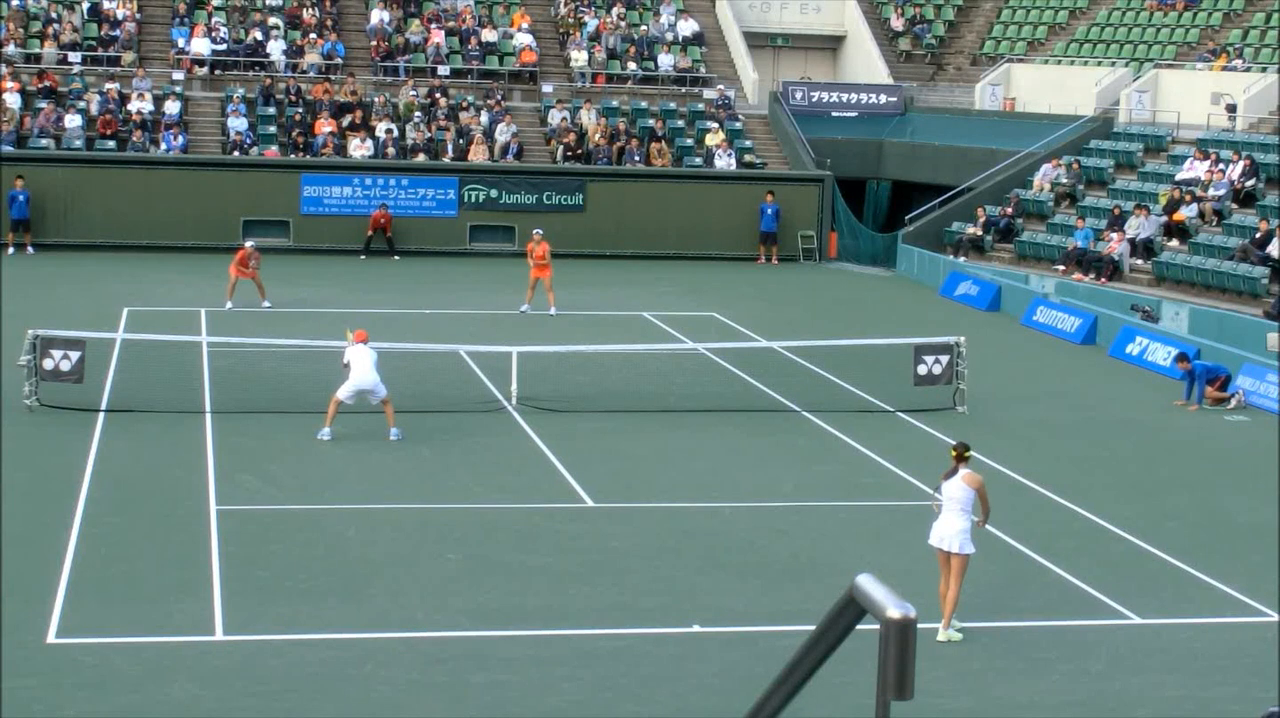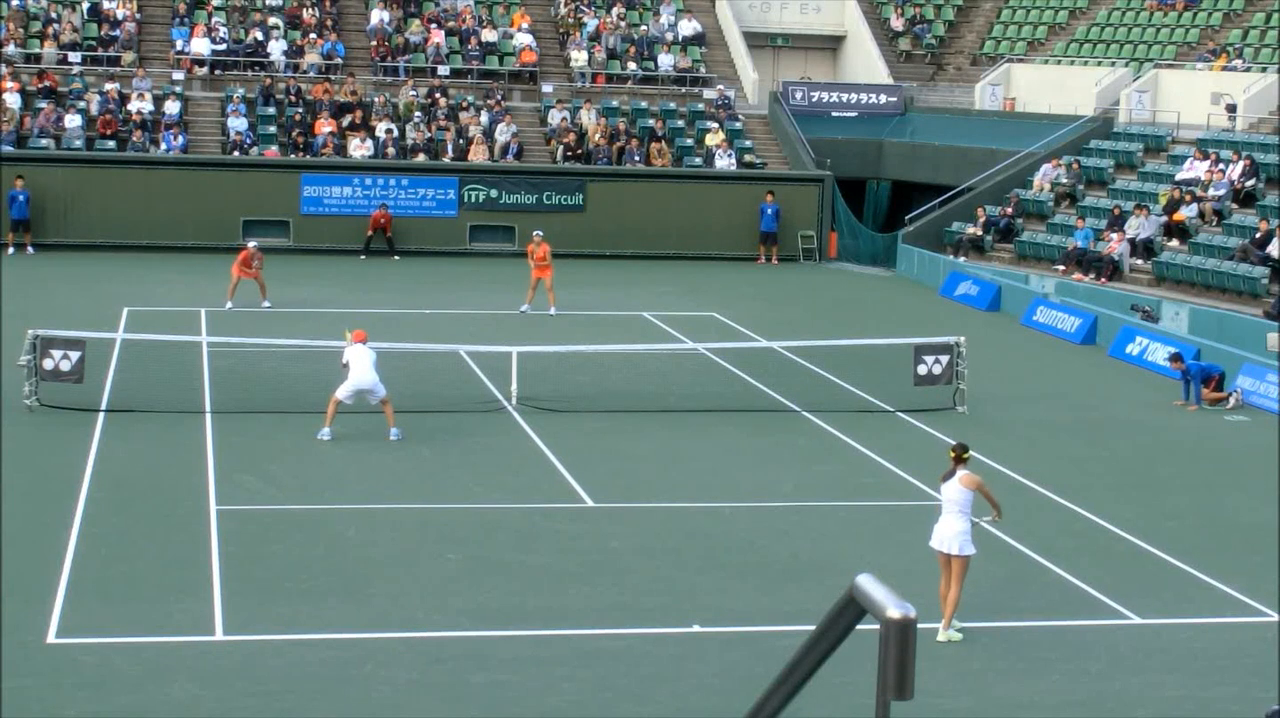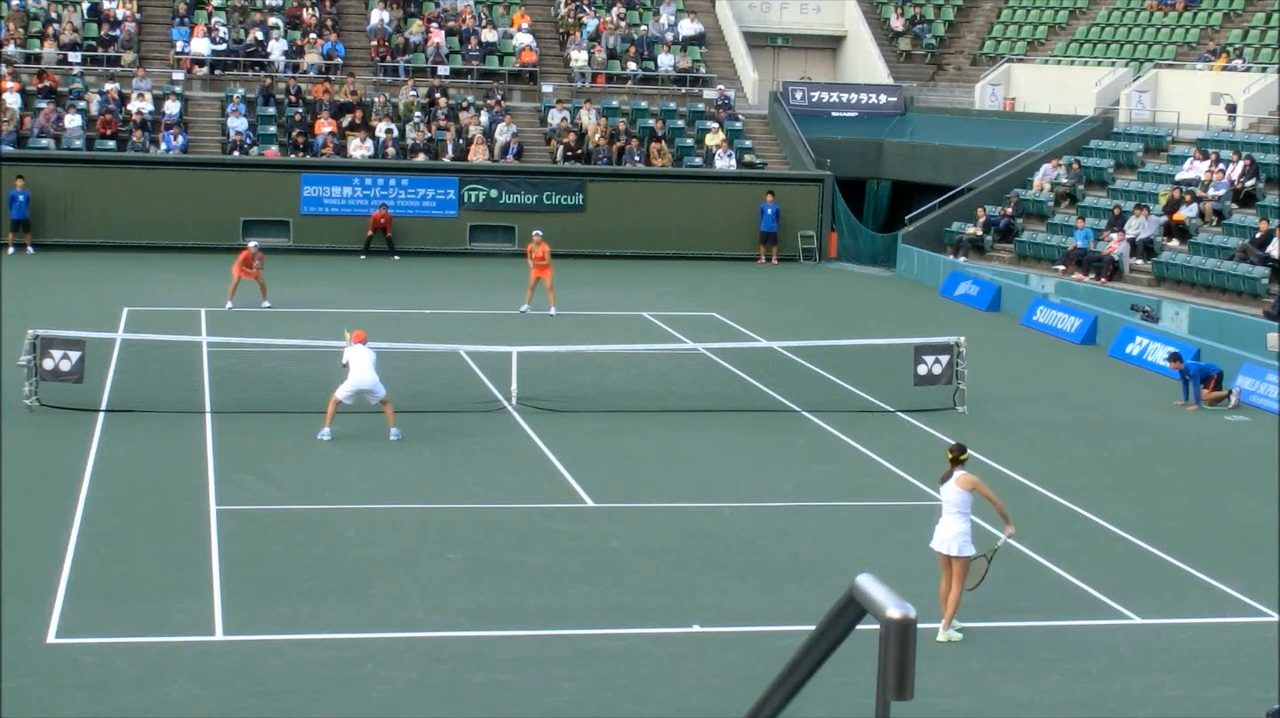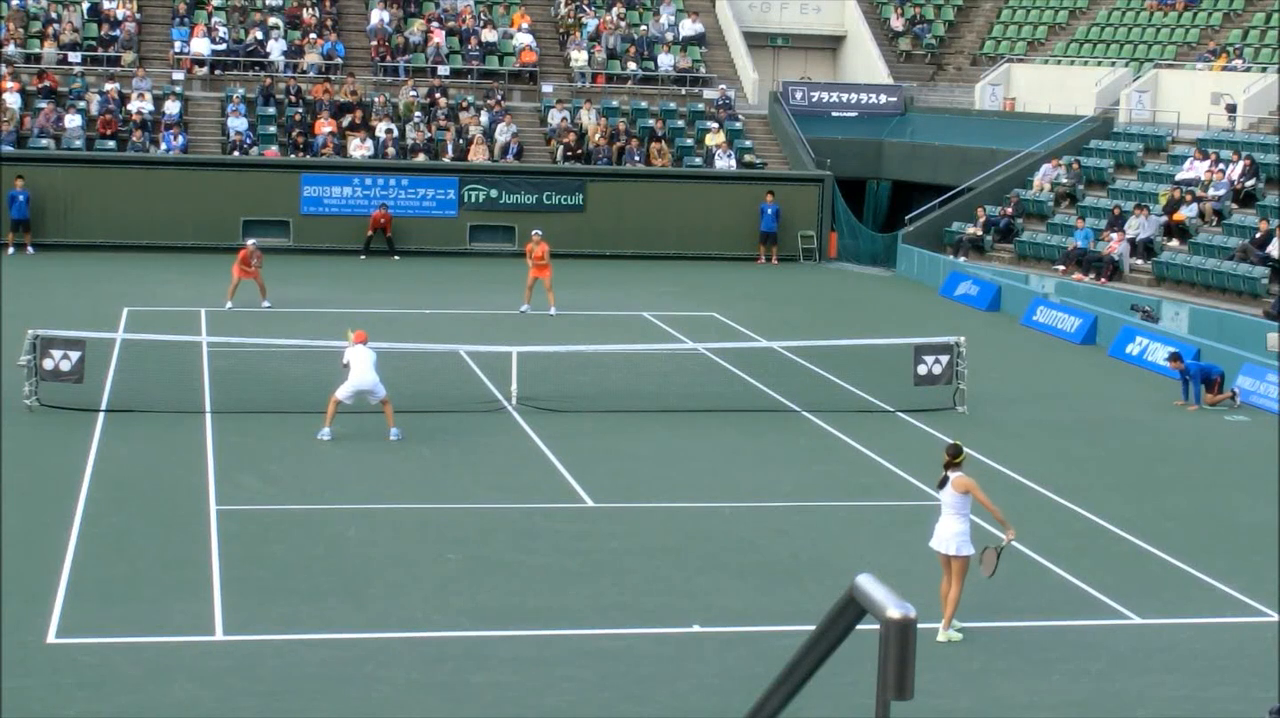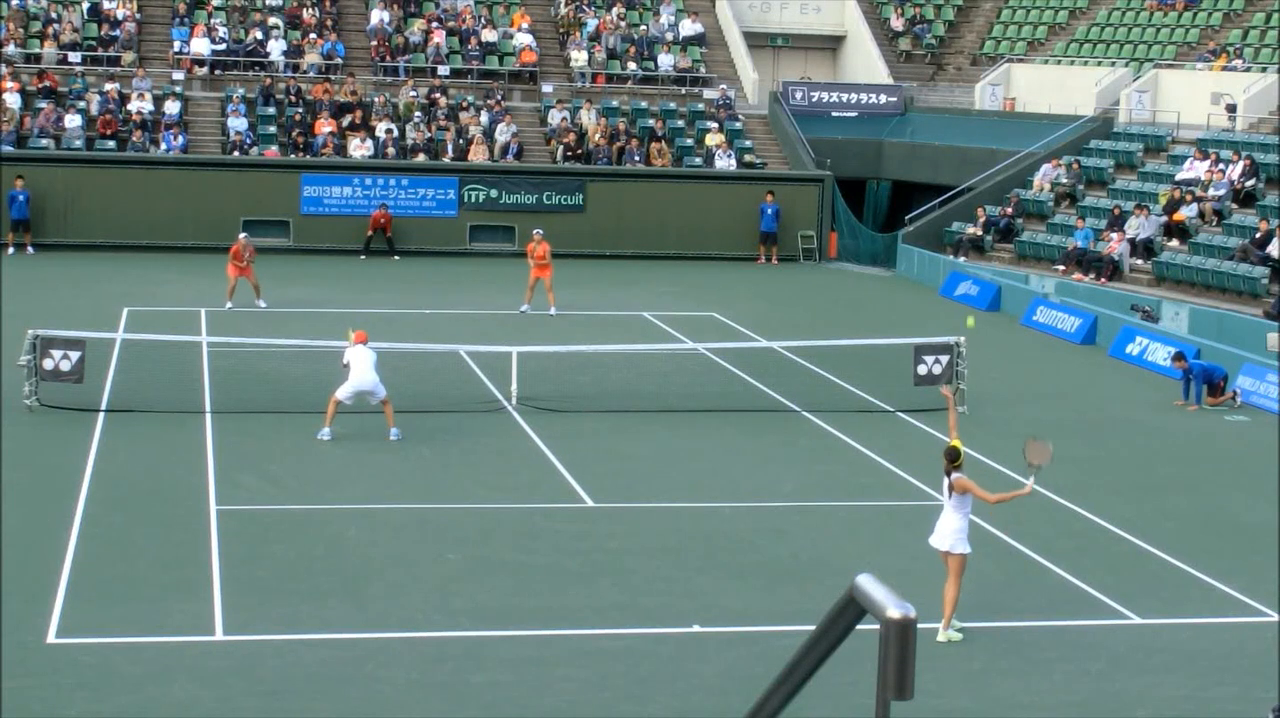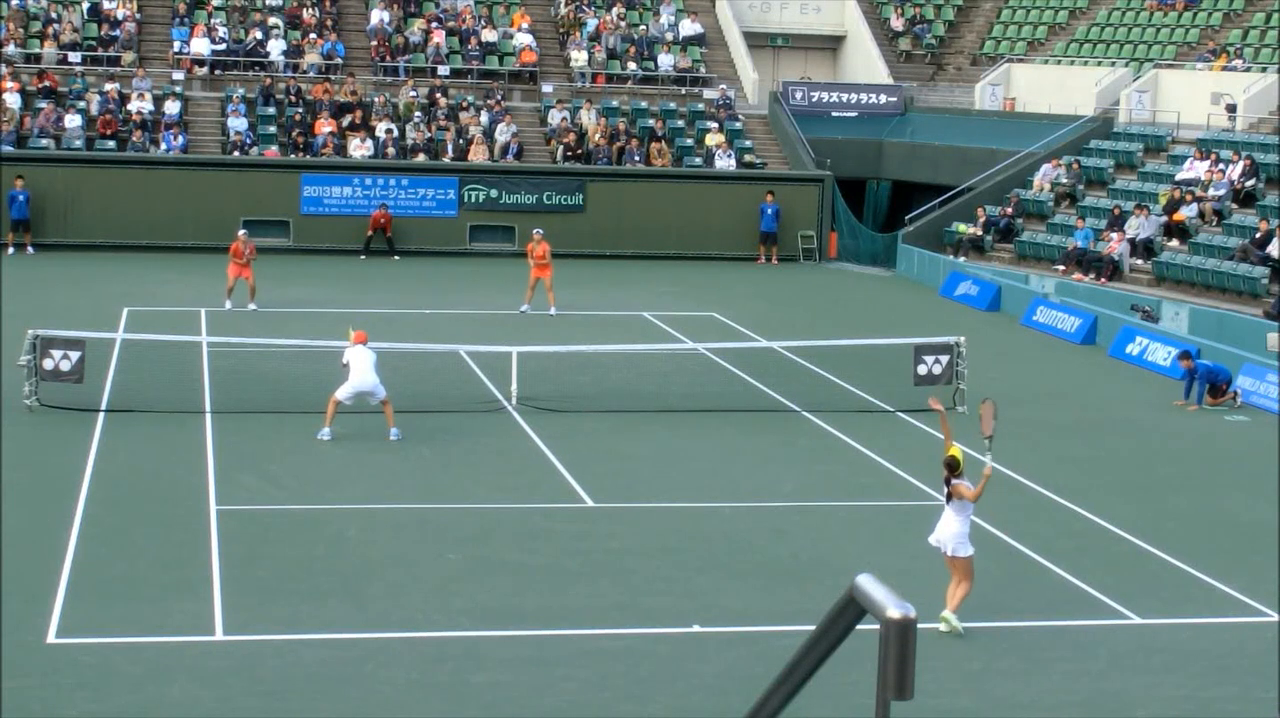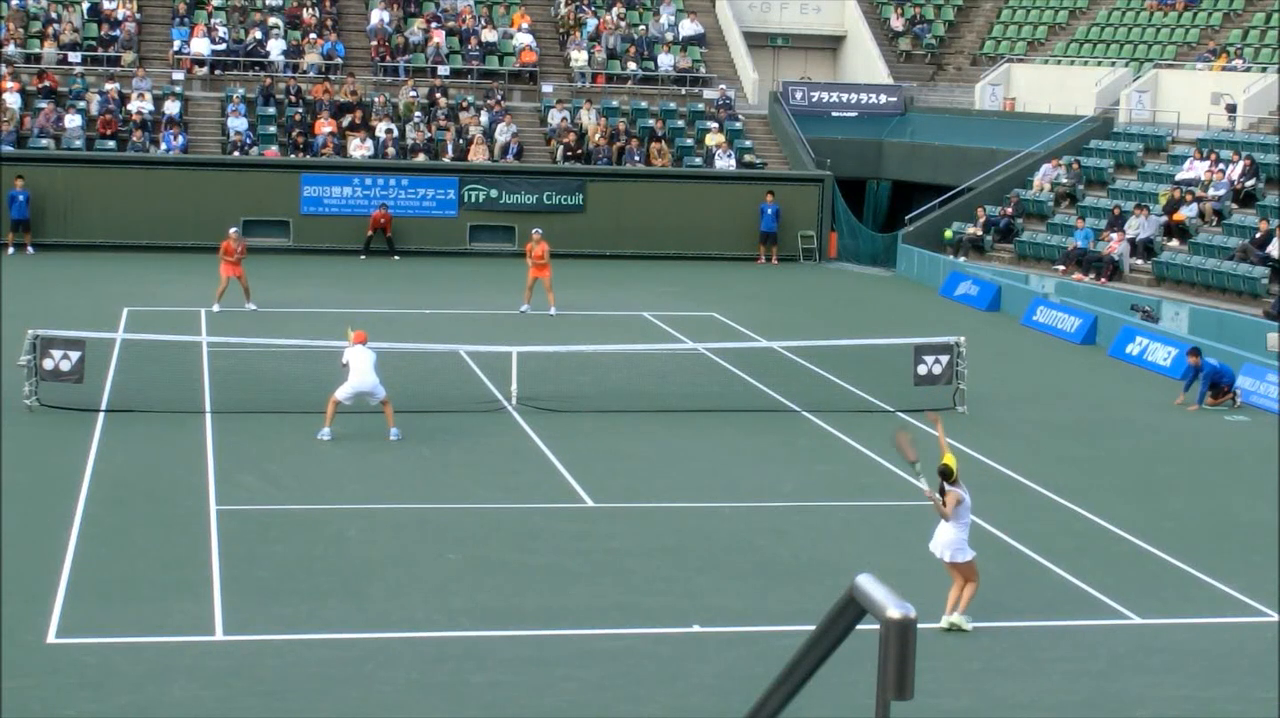
dt=0.3s
person 1, frame 1
left shoulder: (946, 476)
right shoulder: (975, 479)
right elbow: (985, 506)
right wrist: (984, 519)
left hip: (941, 529)
right hip: (958, 533)
left knee: (944, 579)
right knee: (955, 583)
left ankle: (947, 619)
right ankle: (945, 630)
person 1, frame 2
left shoulder: (945, 478)
right shoulder: (973, 479)
right elbow: (992, 501)
right wrist: (998, 513)
left hip: (941, 530)
right hip: (958, 535)
left knee: (945, 580)
right knee: (956, 585)
left ankle: (947, 620)
right ankle: (945, 630)
person 1, frame 3
left shoulder: (945, 479)
right shoulder: (970, 480)
right elbow: (995, 502)
right wrist: (1008, 523)
left hip: (942, 532)
right hip: (959, 536)
left knee: (946, 580)
right knee: (957, 585)
left ankle: (947, 620)
right ankle: (945, 630)
person 1, frame 4
left shoulder: (944, 478)
right shoulder: (965, 481)
right elbow: (990, 507)
right wrist: (1007, 528)
left hip: (942, 532)
right hip: (957, 536)
left knee: (947, 579)
right knee: (957, 584)
left ankle: (947, 620)
right ankle: (945, 630)
person 1, frame 5
left shoulder: (949, 471)
right shoulder: (961, 482)
left elbow: (953, 431)
right elbow: (992, 499)
left wrist: (951, 403)
right wrist: (1022, 491)
left hip: (943, 530)
right hip: (955, 534)
left knee: (951, 578)
right knee: (955, 582)
left ankle: (949, 620)
right ankle: (945, 630)
person 1, frame 6
left shoulder: (949, 473)
right shoulder: (959, 486)
left elbow: (948, 439)
right elbow: (973, 498)
left wrist: (942, 414)
right wrist: (985, 479)
left hip: (944, 532)
right hip: (956, 537)
left knee: (957, 578)
right knee: (966, 581)
left ankle: (947, 619)
right ankle: (949, 612)
person 1, frame 7
left shoulder: (945, 487)
right shoulder: (954, 496)
left elbow: (943, 445)
right elbow: (946, 516)
left wrist: (939, 430)
right wrist: (935, 500)
left hip: (942, 543)
right hip: (956, 546)
left knee: (959, 582)
right knee: (972, 581)
left ankle: (948, 617)
right ankle: (959, 614)
